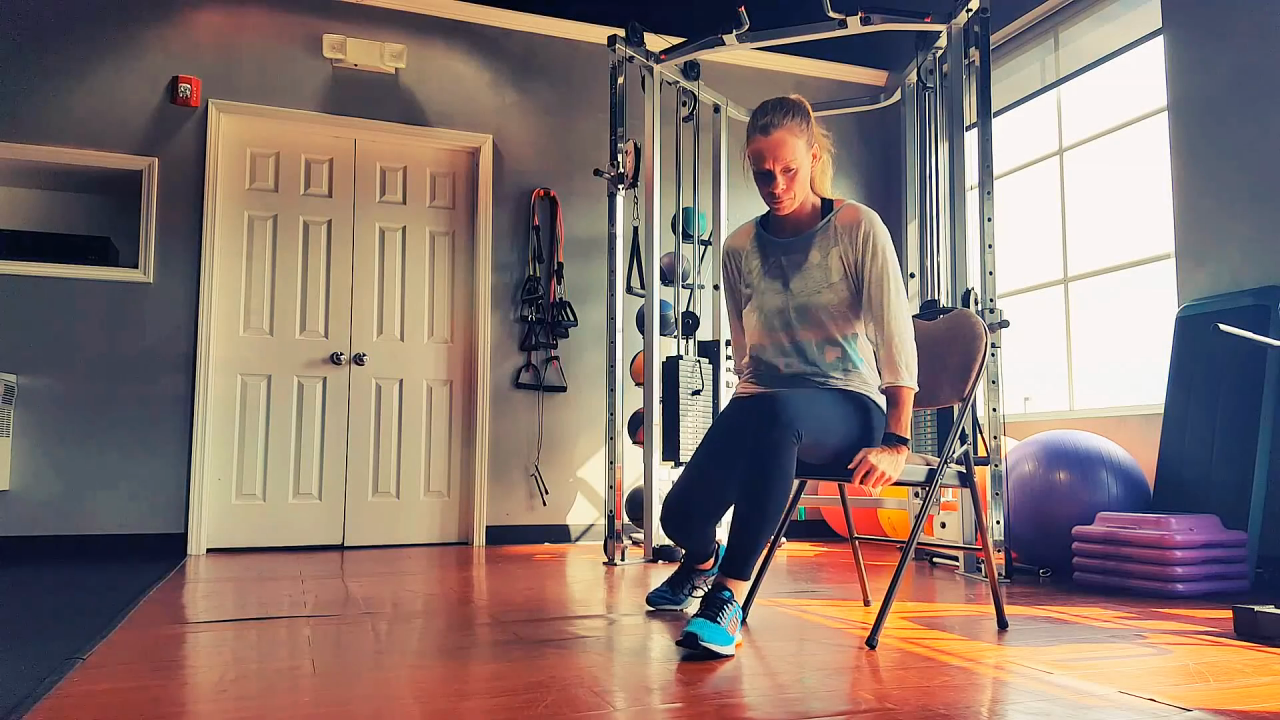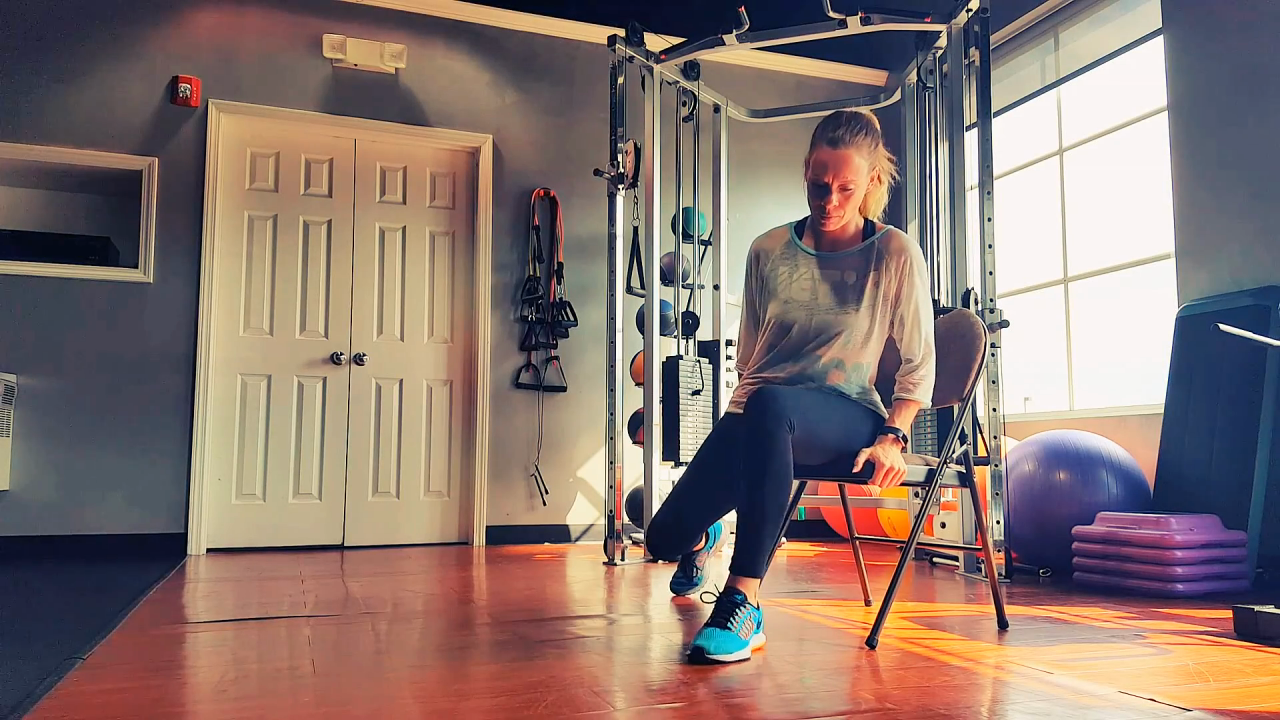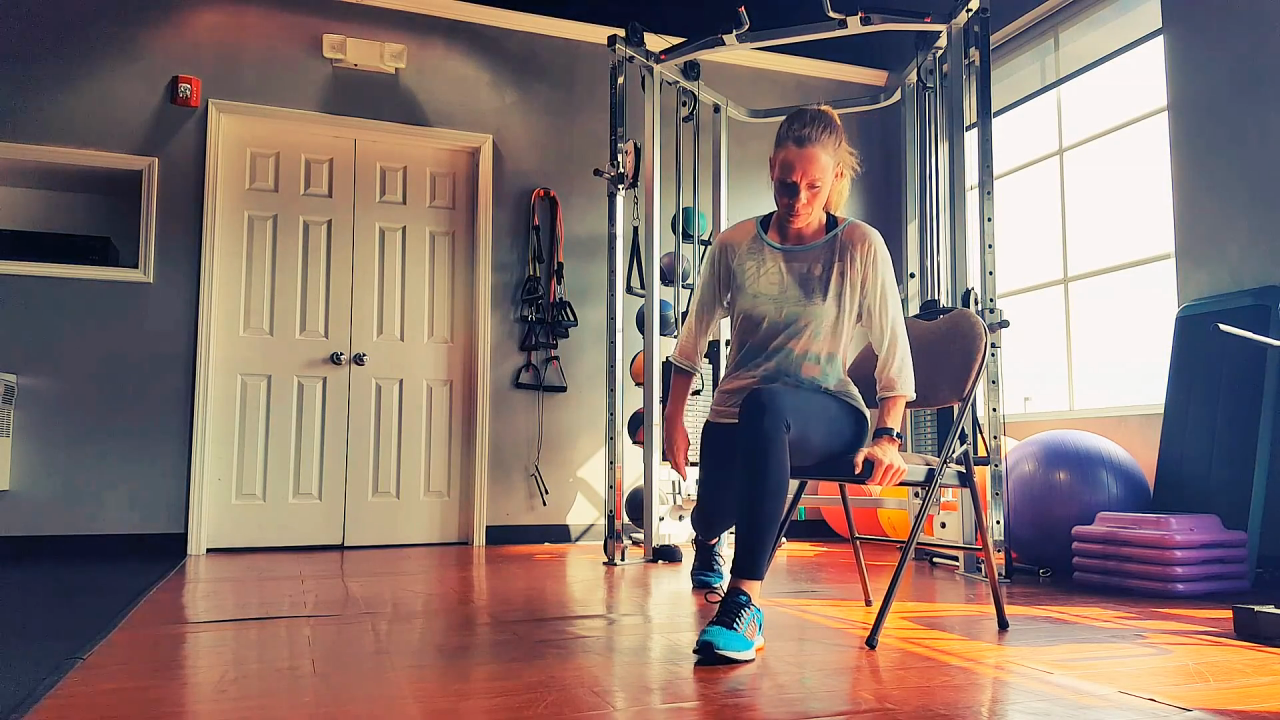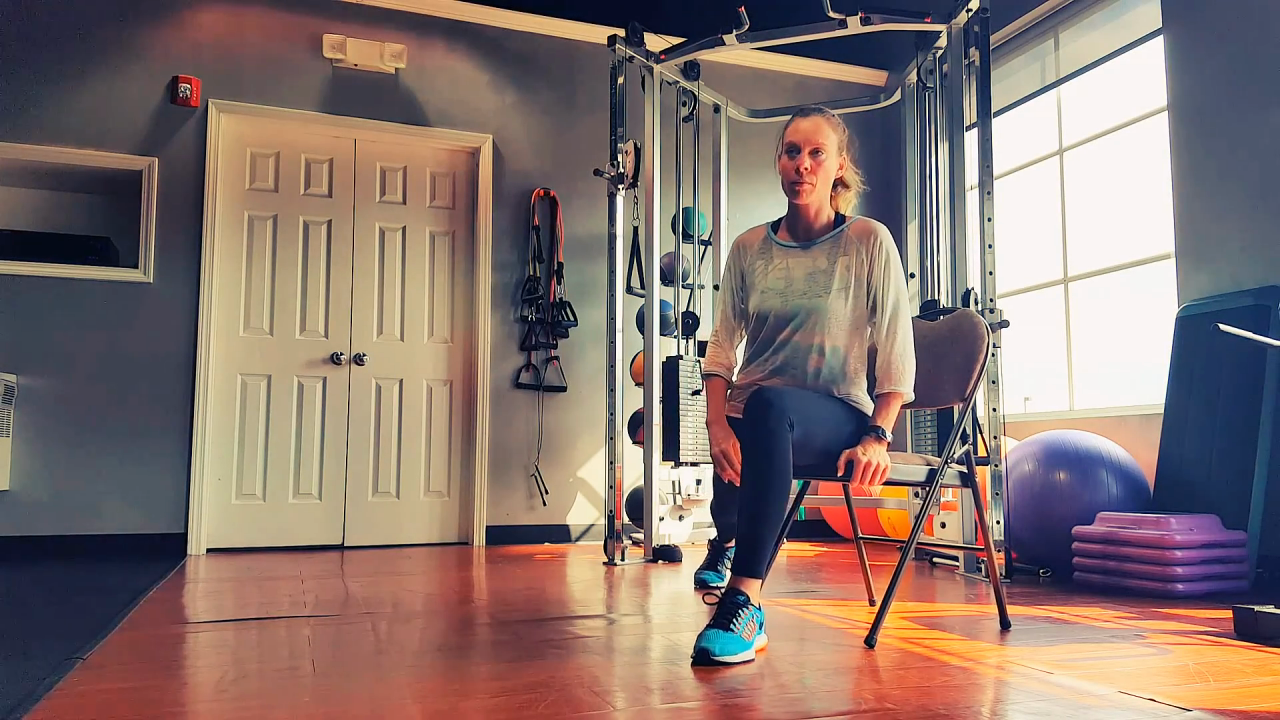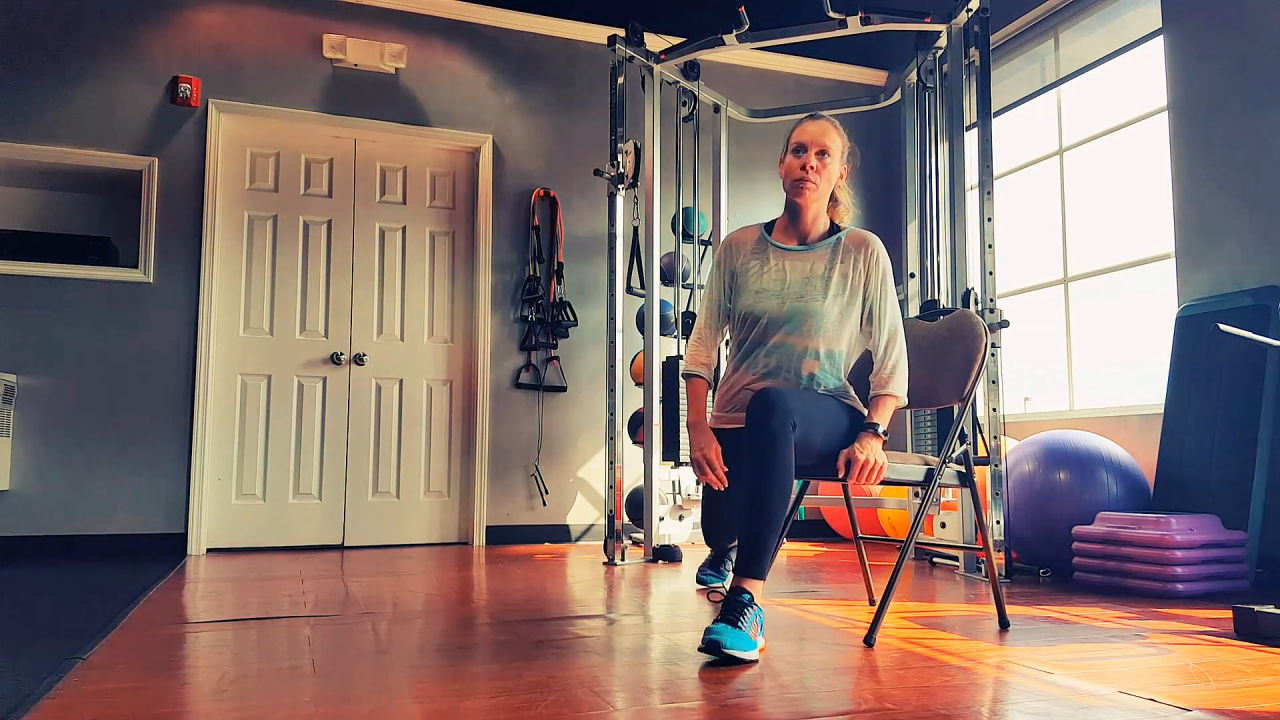
dt=0.7s
person 1, frame 1
left shoulder: (858, 228)
right shoulder: (739, 247)
left elbow: (896, 338)
left wrist: (895, 442)
right wrist: (747, 410)
left hip: (845, 405)
right hip: (761, 402)
left knee: (779, 412)
right knee: (681, 516)
left ankle: (727, 596)
right ankle: (705, 560)
person 1, frame 2
left shoulder: (896, 255)
right shoulder: (768, 250)
left elbow: (919, 362)
left wrist: (891, 434)
right wrist: (744, 421)
left hip: (844, 416)
right hip: (755, 413)
left knee: (770, 405)
right knee: (665, 537)
left ankle: (742, 602)
right ankle: (705, 538)
person 1, frame 3
left shoulder: (861, 246)
right shoulder: (734, 245)
left elbow: (894, 350)
right elbow: (693, 338)
left wrist: (888, 436)
right wrist: (674, 419)
left hip: (827, 414)
right hip: (736, 416)
left knee: (764, 408)
left ankle: (744, 605)
right ankle: (708, 539)
person 1, frame 4
left shoulder: (869, 241)
right shoulder: (749, 247)
left elbow: (896, 350)
right elbow: (722, 345)
left wrist: (877, 435)
right wrist: (718, 426)
left hip: (835, 414)
right hip: (748, 418)
left knee: (769, 406)
left ankle: (744, 603)
right ankle: (725, 546)
person 1, frame 5
left shoulder: (863, 252)
right shoulder: (739, 247)
left elbow: (891, 357)
right elbow: (703, 344)
left wrist: (872, 433)
right wrist: (697, 428)
left hip: (825, 416)
right hip: (736, 422)
left knee: (773, 406)
right knee: (720, 532)
left ankle: (746, 602)
right ankle: (732, 547)
